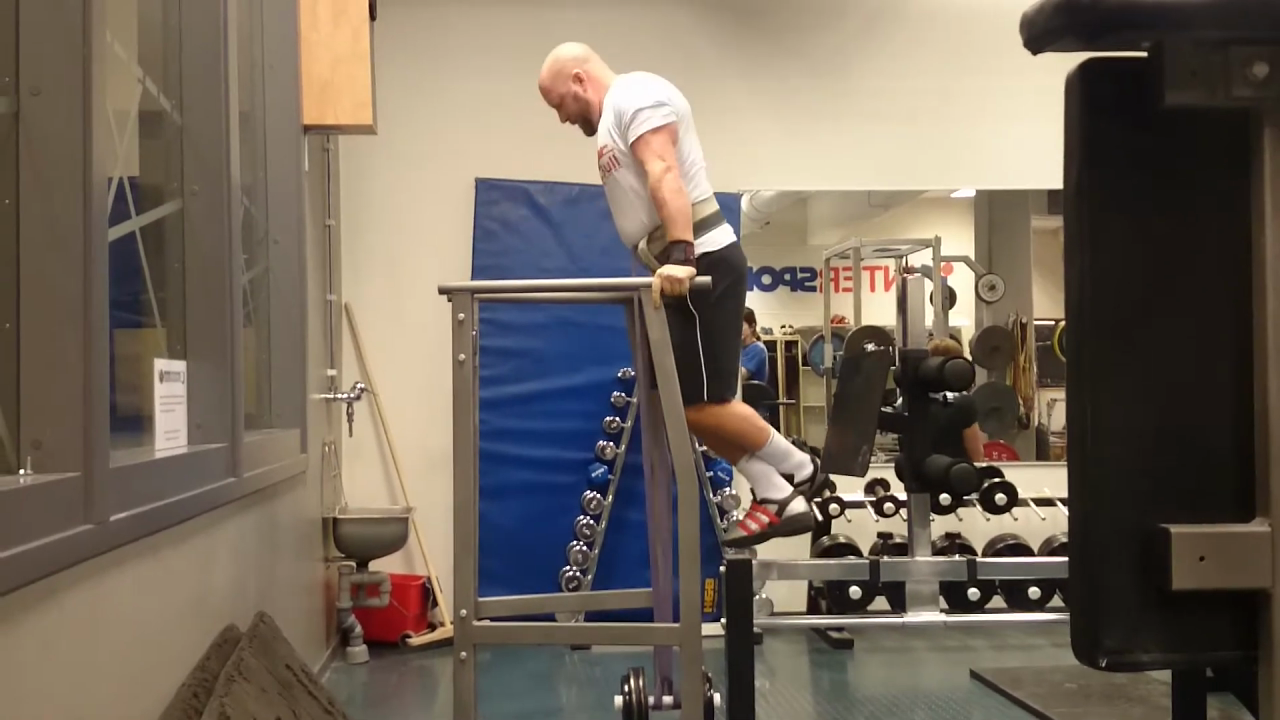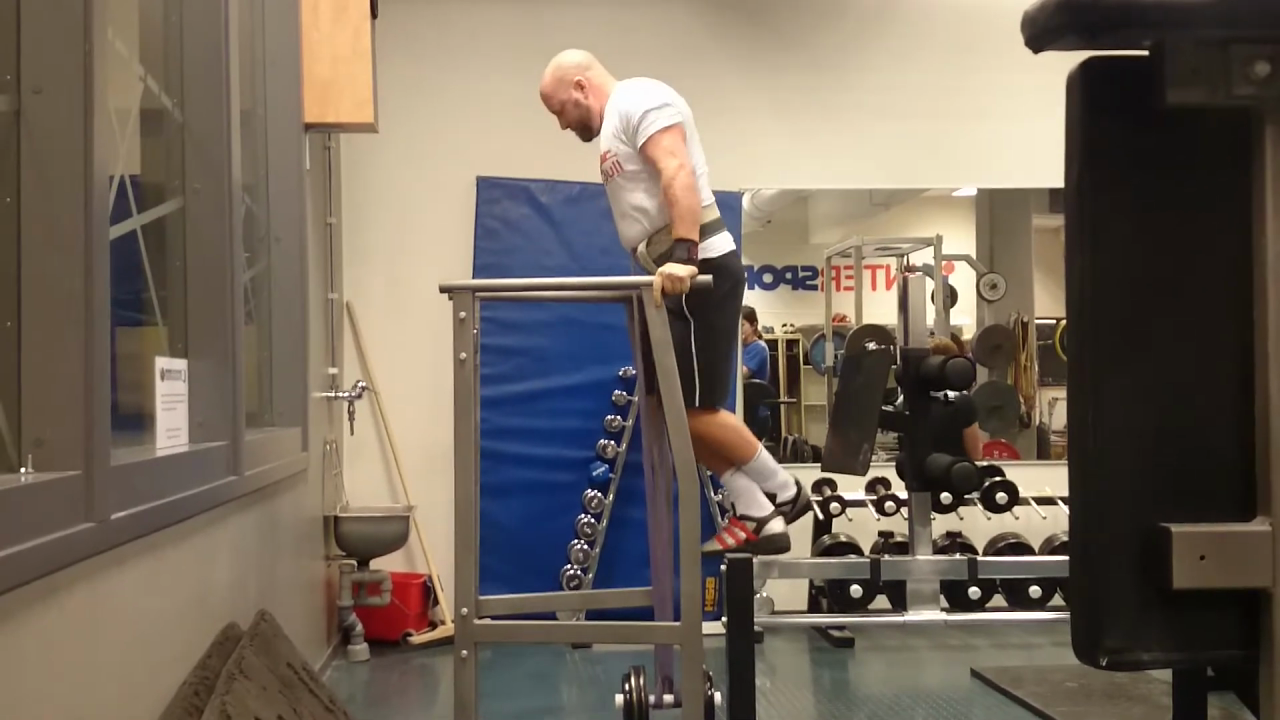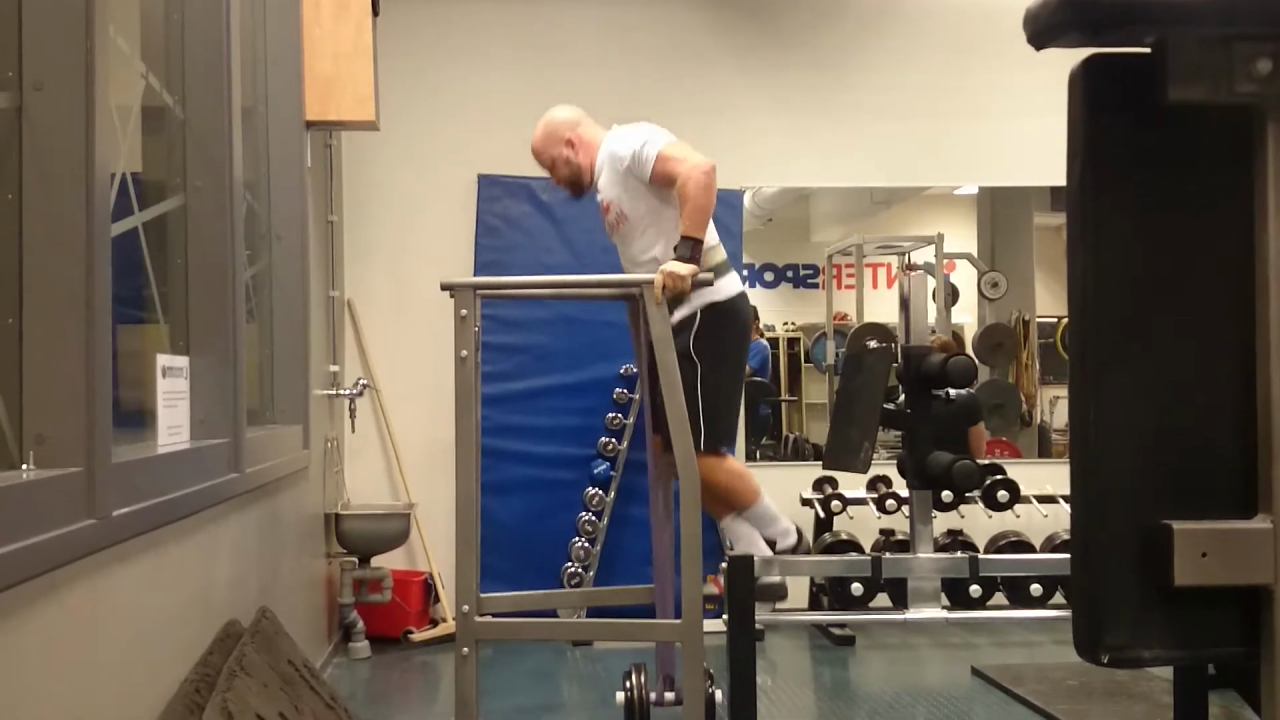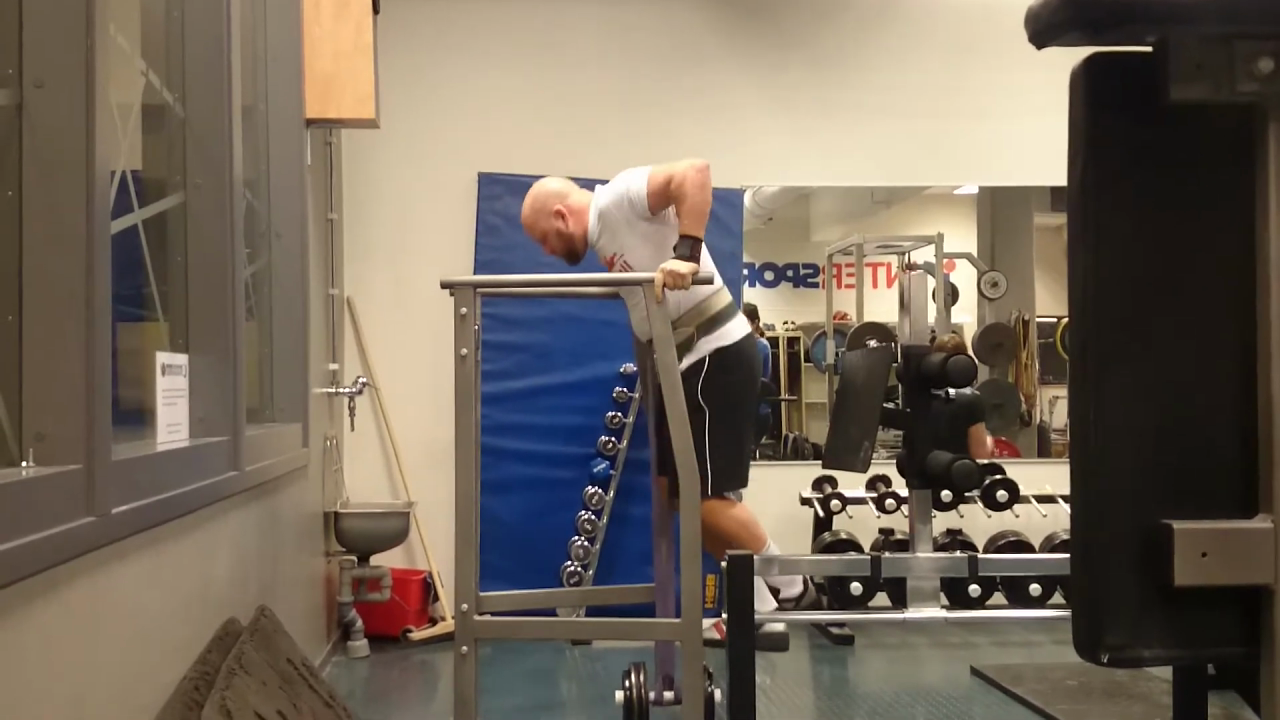
dt=0.3s
person 1, frame 1
left shoulder: (635, 94)
right shoulder: (617, 116)
left elbow: (664, 175)
left wrist: (680, 255)
left hip: (700, 264)
right hip: (675, 271)
left knee: (703, 403)
right knee: (684, 402)
left ankle: (798, 471)
right ankle: (777, 495)
person 1, frame 2
left shoulder: (637, 99)
right shoulder: (616, 123)
left elbow: (679, 173)
left wrist: (683, 254)
left hip: (698, 272)
right hip: (672, 277)
left knee: (694, 409)
left ankle: (783, 493)
right ankle: (757, 513)
person 1, frame 3
left shoulder: (628, 145)
right shoulder: (611, 173)
left elbow: (699, 170)
left wrist: (687, 255)
left hip: (707, 311)
right hip: (682, 314)
left knee: (701, 452)
right knee: (670, 446)
left ankle: (783, 539)
right ankle: (755, 561)
person 1, frame 4
left shoulder: (618, 198)
right shoulder: (605, 231)
left elbow: (694, 172)
left wrist: (686, 255)
left hip: (715, 356)
right hip: (689, 361)
left knee: (709, 497)
right knee: (673, 488)
left ankle: (788, 587)
right ankle: (758, 610)
